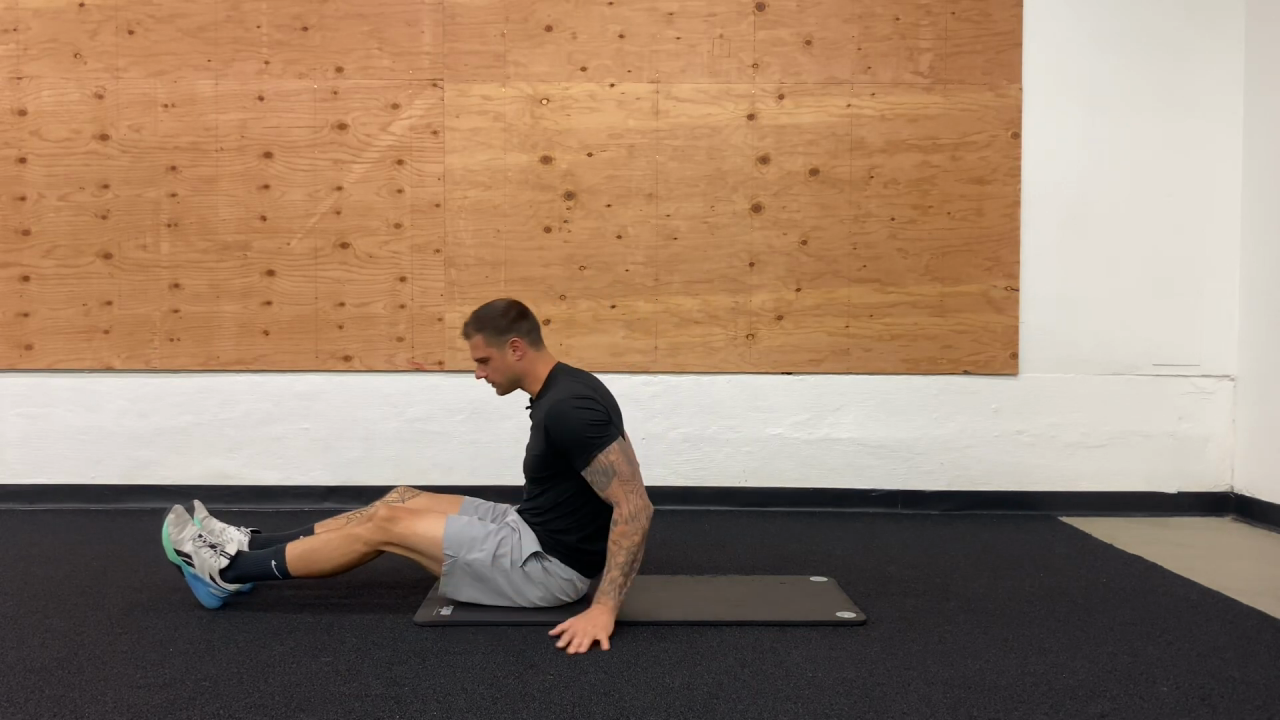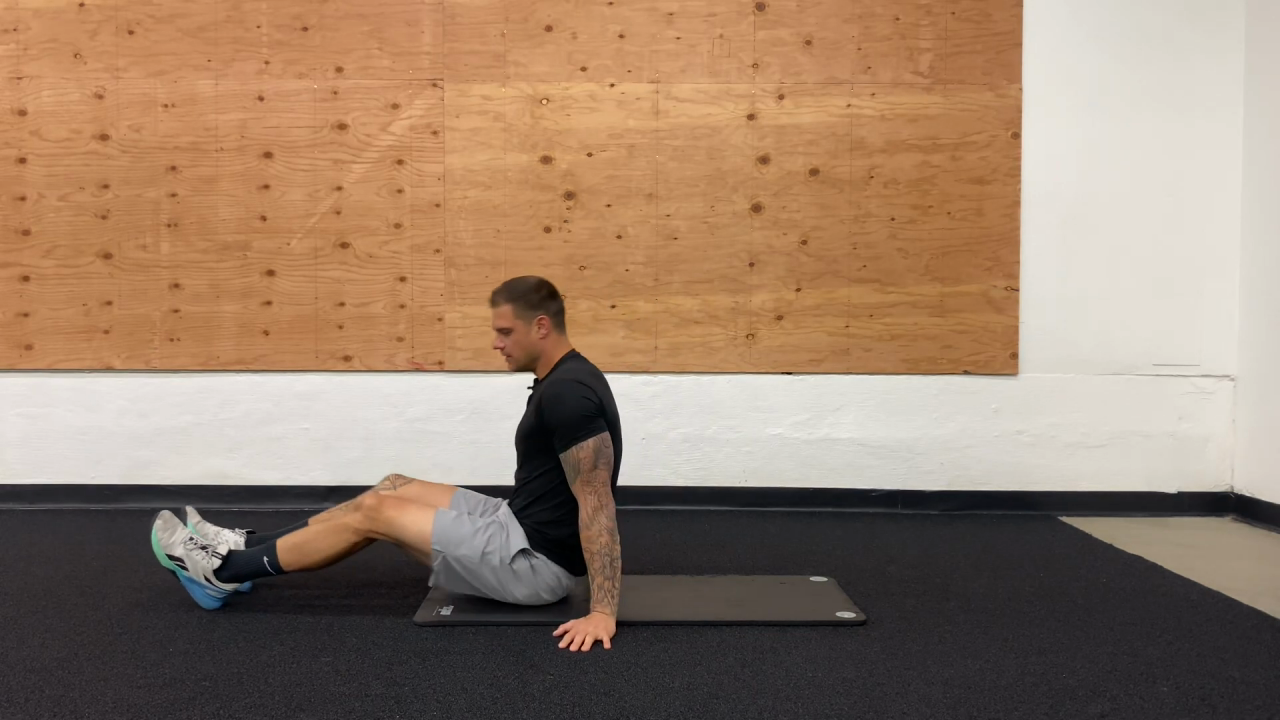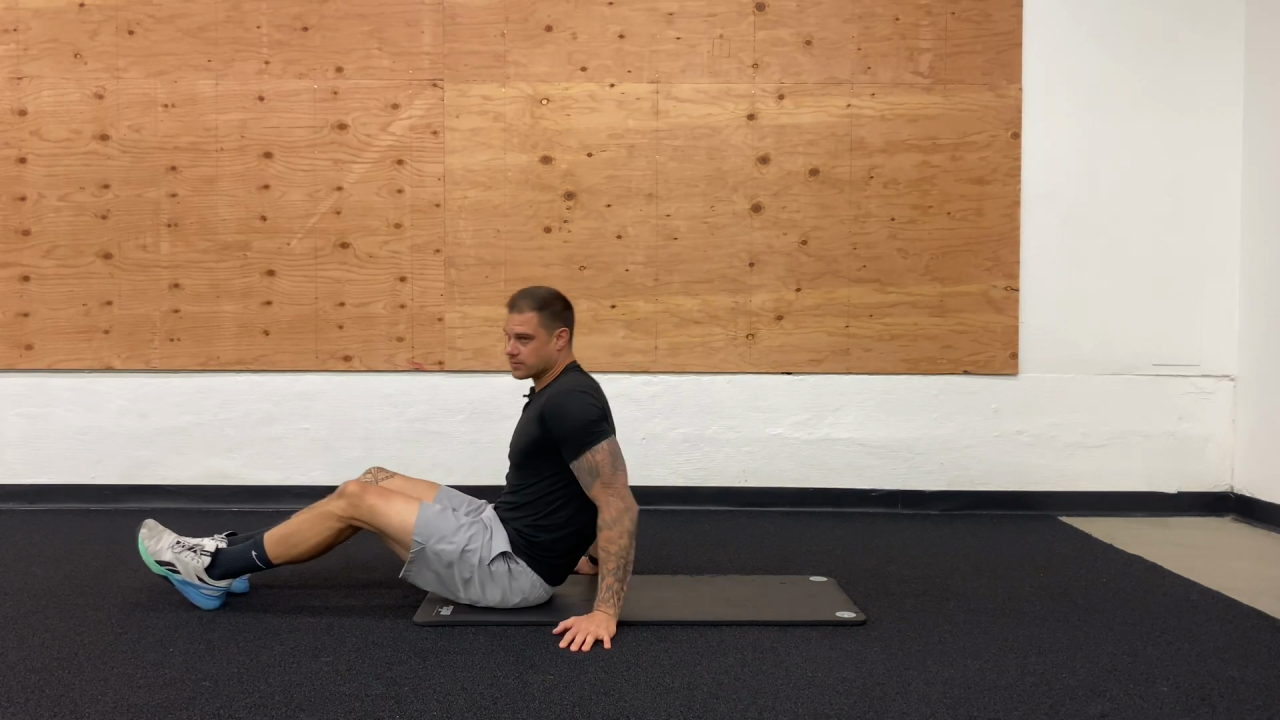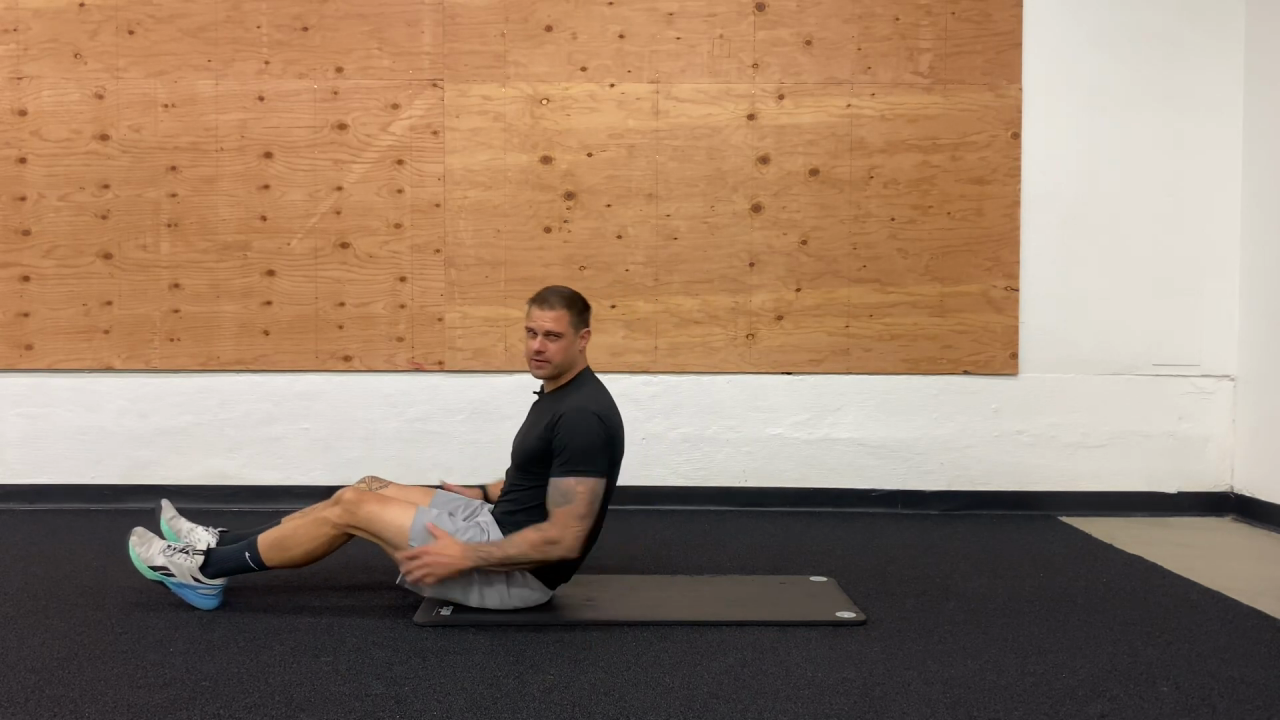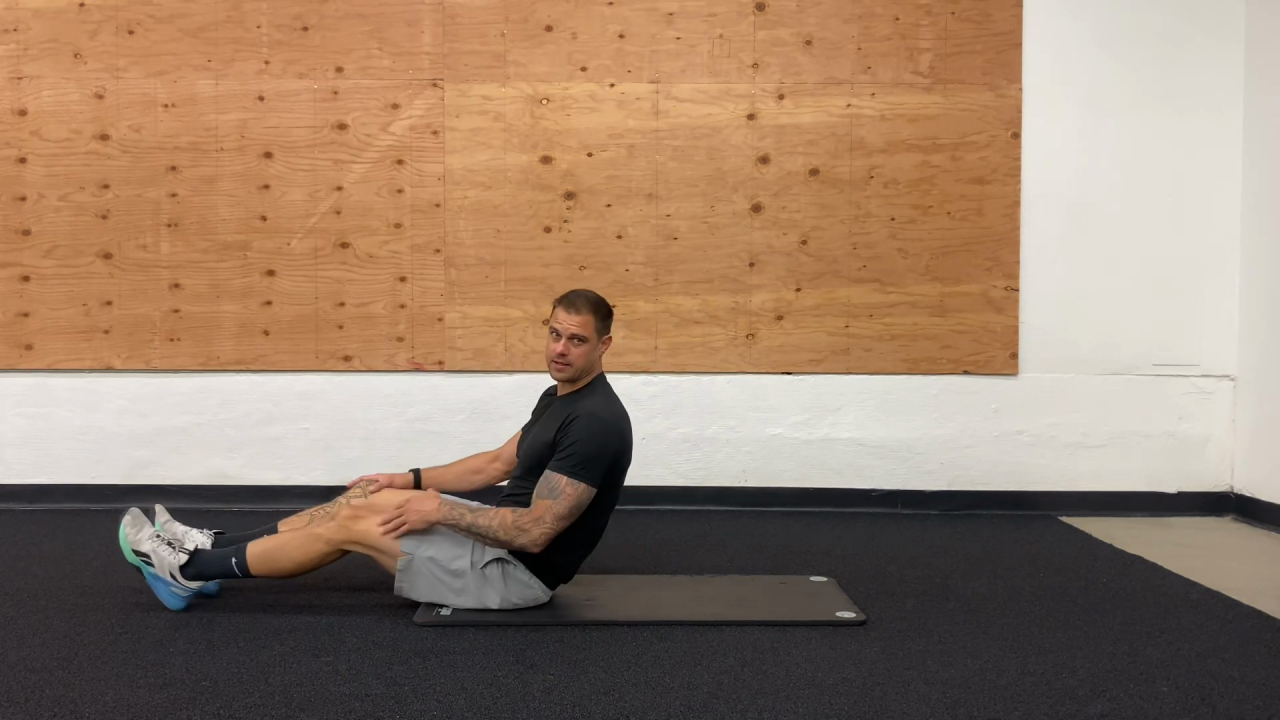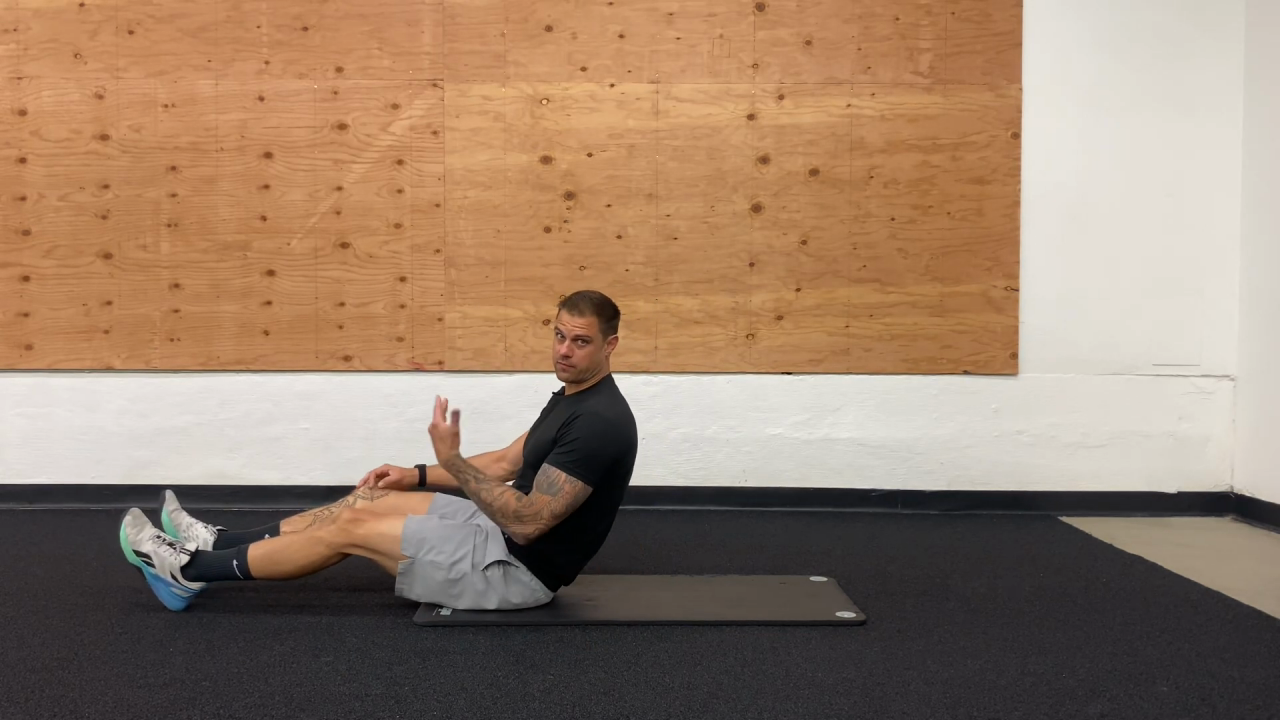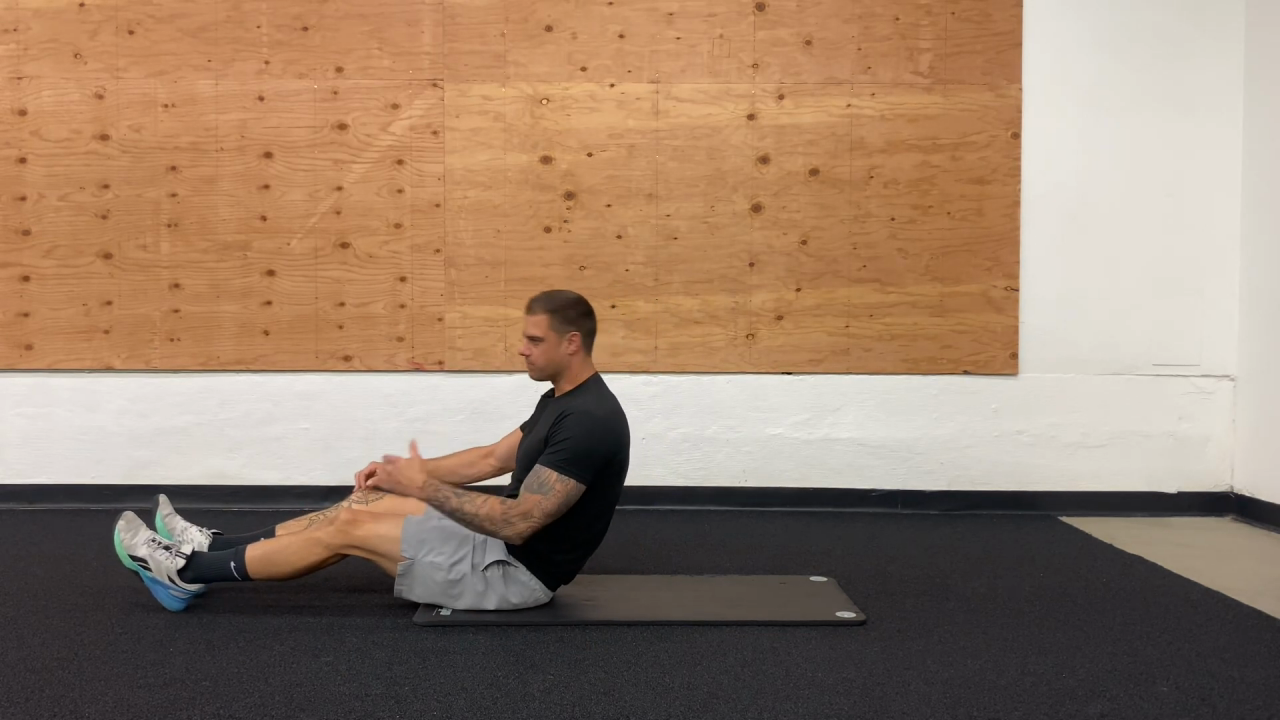
dt=0.4s
person 1, frame 1
left shoulder: (566, 409)
right shoulder: (567, 388)
left elbow: (635, 506)
left wrist: (604, 608)
left hip: (549, 564)
right hip: (536, 530)
left knee: (388, 525)
right knee: (402, 501)
left ankle: (228, 570)
right ankle: (252, 547)
person 1, frame 2
left shoulder: (566, 393)
right shoulder: (569, 380)
left elbow: (597, 502)
right elbow: (585, 494)
left wrist: (603, 612)
right wrist: (580, 552)
left hip: (533, 562)
right hip: (525, 531)
left knee: (372, 512)
right knee: (394, 489)
left ankle: (224, 571)
right ankle: (245, 548)
person 1, frame 3
left shoulder: (569, 402)
right shoulder: (558, 391)
left elbow: (620, 505)
right elbow: (598, 493)
left wrist: (605, 611)
right wrist: (587, 553)
left hip: (514, 567)
right hip: (504, 531)
left knee: (355, 500)
right knee: (375, 481)
left ankle: (213, 570)
right ankle: (229, 553)
person 1, frame 4
left shoulder: (581, 416)
right shoulder: (558, 392)
left elbow: (565, 540)
left wrist: (465, 558)
right wrist: (485, 496)
left hip: (518, 574)
right hip: (502, 529)
left knee: (353, 508)
right knee: (370, 491)
left ankle: (205, 569)
right ankle: (218, 546)
person 1, frame 5
left shoulder: (595, 422)
right shoulder: (559, 397)
left elbow: (532, 532)
right elbow: (501, 463)
left wrist: (438, 510)
right wrist: (412, 479)
left hip: (517, 570)
right hip: (505, 540)
left knee: (351, 525)
right knee: (364, 499)
left ankle: (186, 570)
right ankle: (210, 549)
person 1, frame 6
left shoulder: (598, 422)
right shoulder: (572, 398)
left elbow: (526, 522)
right elbow: (509, 462)
left wrist: (452, 461)
right wrist: (417, 476)
left hip: (516, 568)
right hip: (504, 535)
left knee: (352, 528)
right knee: (367, 500)
left ankle: (188, 569)
right ankle: (214, 543)
person 1, frame 7
left shoulder: (587, 420)
right shoulder: (565, 400)
left elbow: (519, 523)
right elbow: (494, 458)
left wrist: (423, 487)
right wrist: (411, 470)
left hip: (518, 571)
right hip: (510, 544)
left knee: (349, 529)
right knee: (358, 508)
left ankle: (185, 572)
right ankle: (209, 548)
